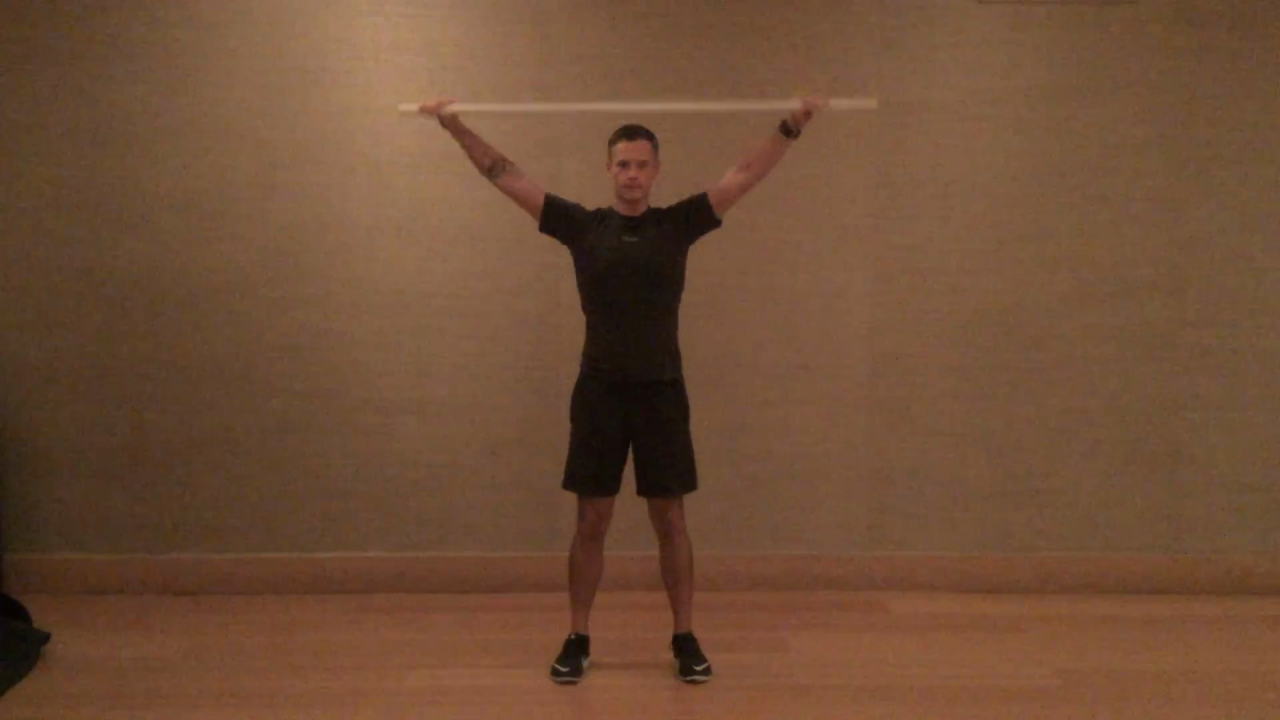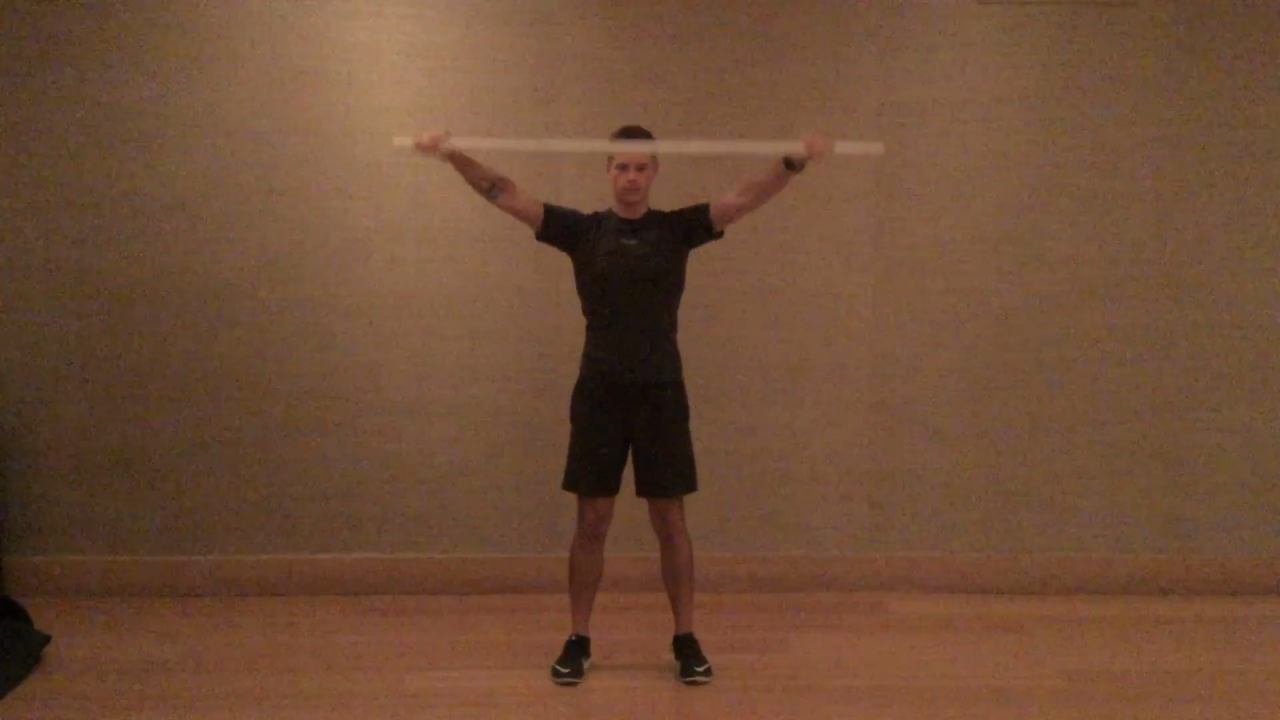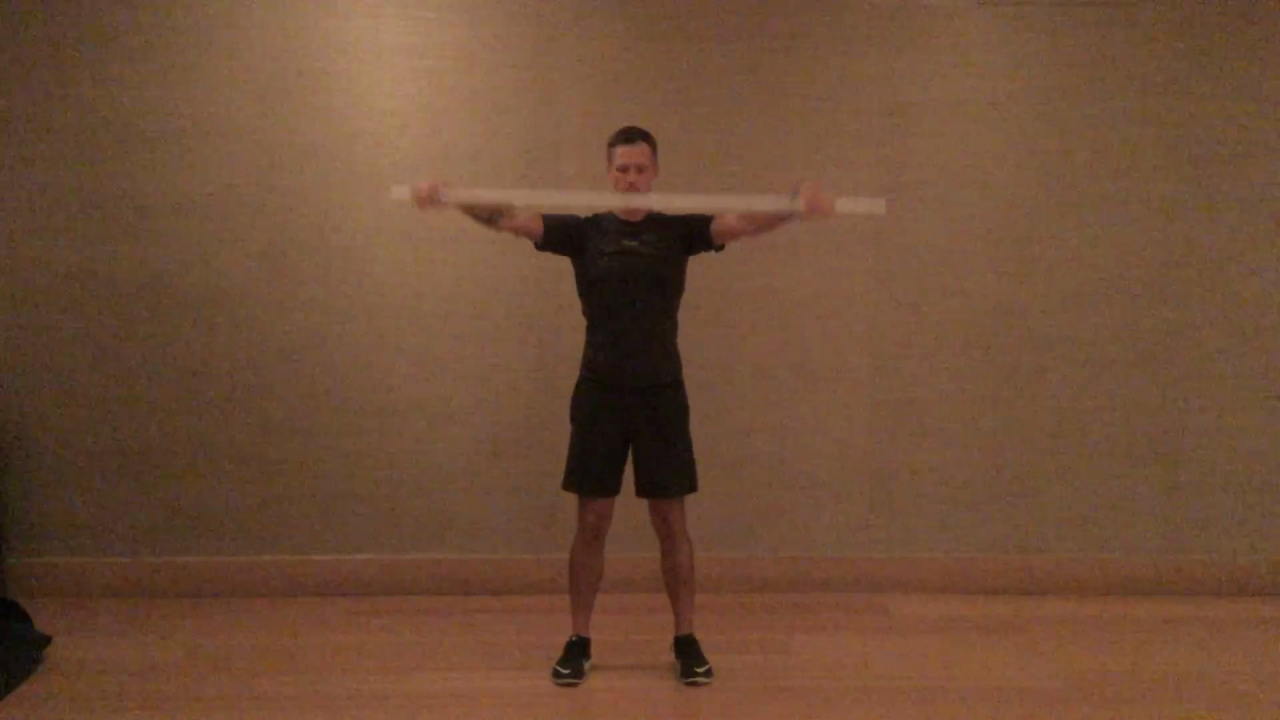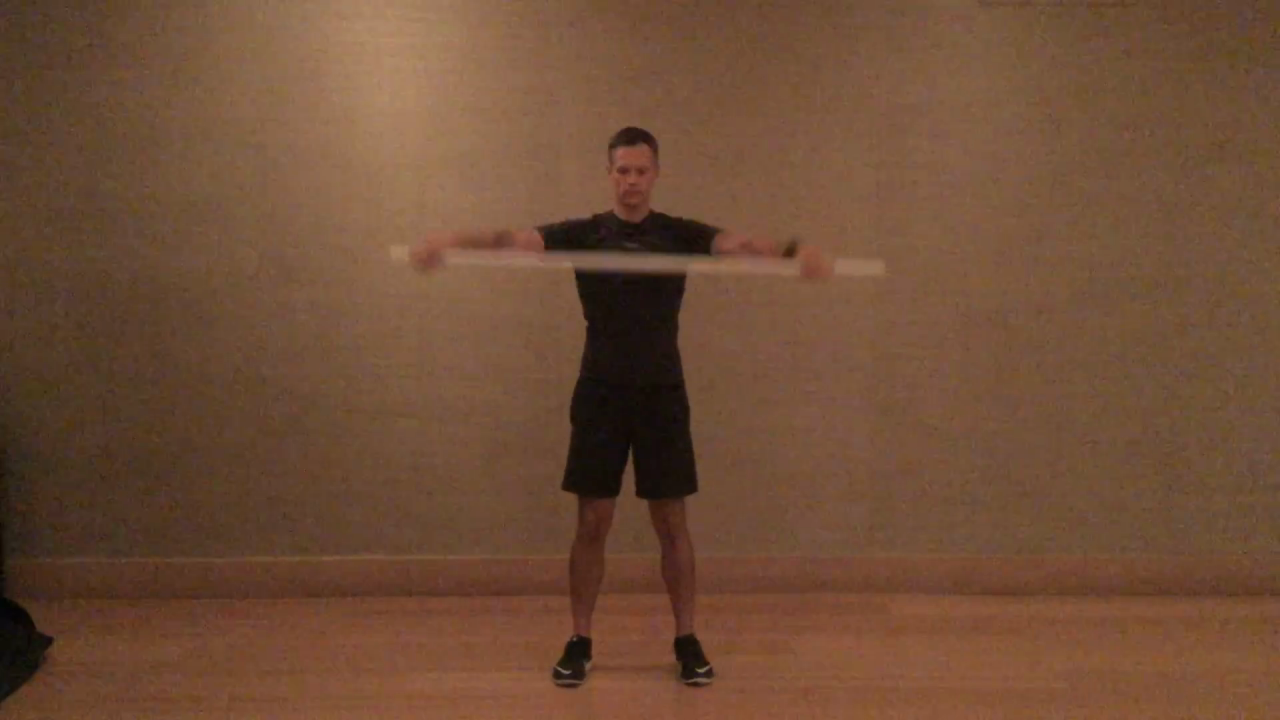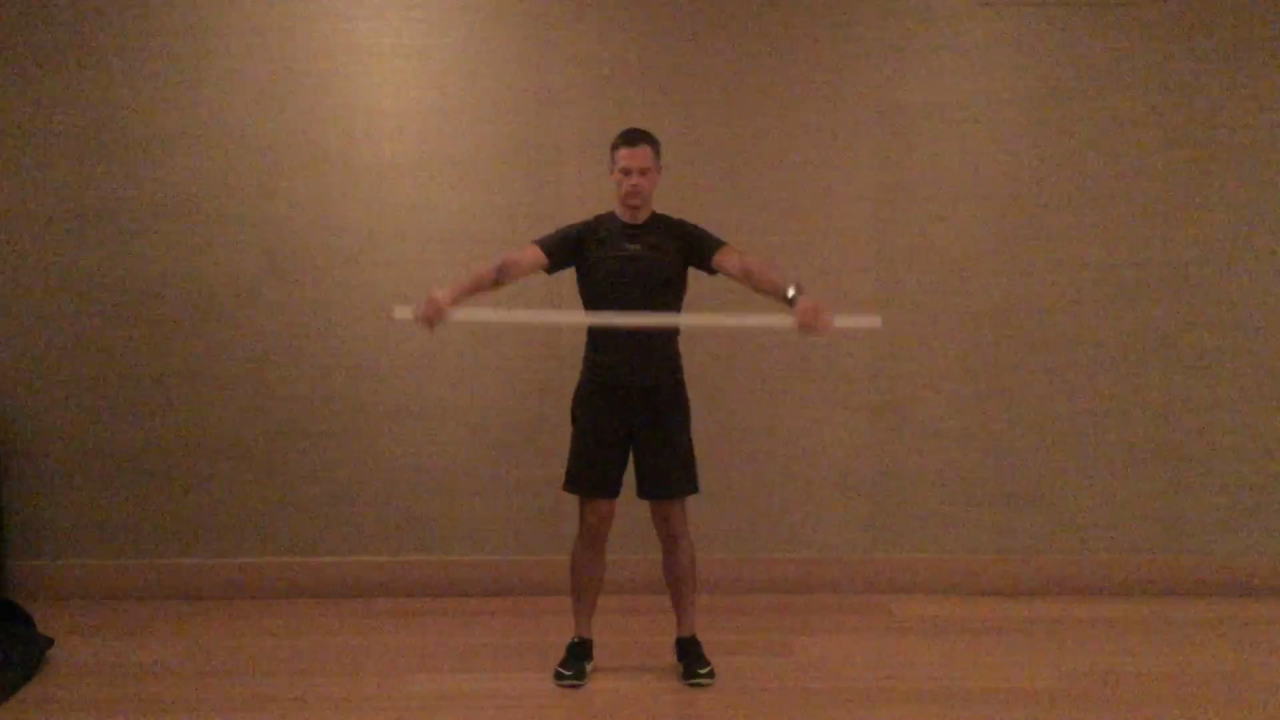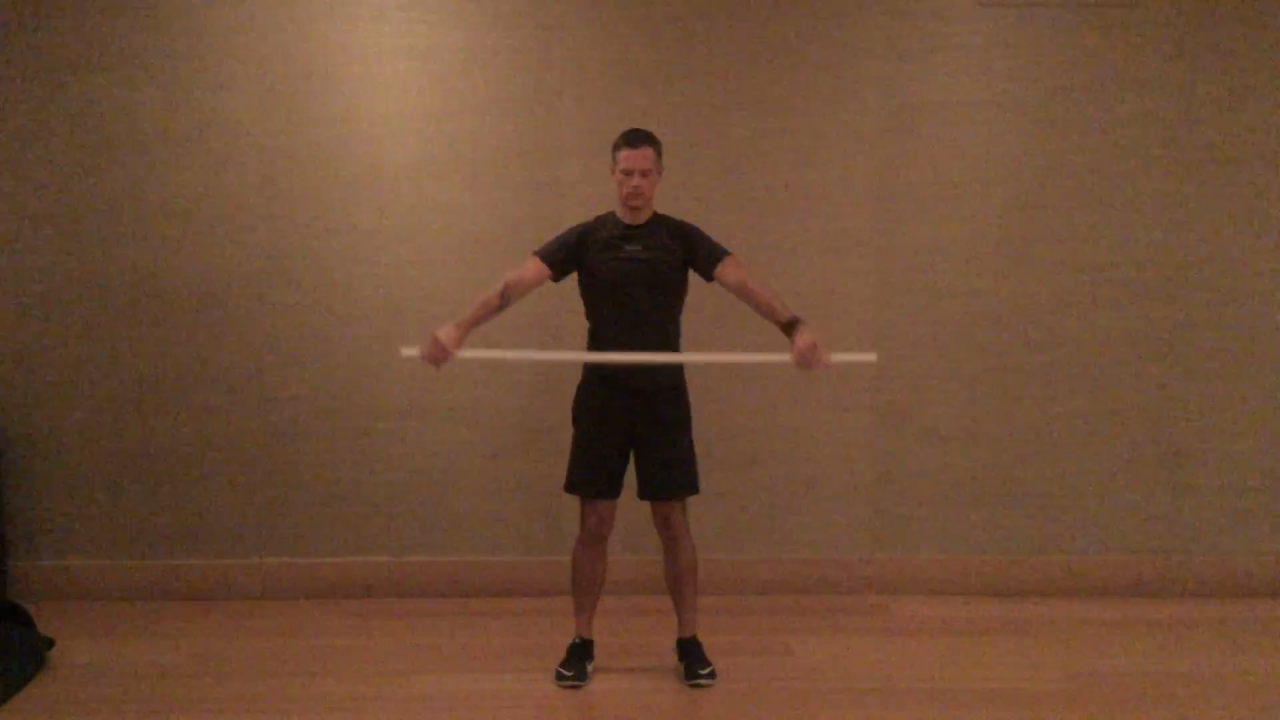
dt=0.1s
person 1, frame 1
left shoulder: (679, 223)
right shoulder: (581, 225)
left elbow: (744, 173)
right elbow: (507, 176)
left wrist: (791, 124)
right wrist: (456, 125)
left hip: (662, 391)
right hip: (600, 392)
left knee: (670, 520)
right knee: (591, 520)
left ankle: (684, 638)
right ankle: (578, 639)
person 1, frame 2
left shoulder: (678, 228)
right shoulder: (581, 230)
left elbow: (745, 196)
right elbow: (506, 194)
left wrist: (796, 160)
right wrist: (453, 154)
left hip: (662, 393)
right hip: (599, 393)
left knee: (670, 522)
right knee: (591, 523)
left ankle: (685, 639)
right ankle: (578, 640)
person 1, frame 3
left shoulder: (679, 231)
right shoulder: (581, 231)
left elbow: (743, 222)
right elbow: (510, 217)
left wrist: (796, 206)
right wrist: (450, 196)
left hip: (662, 393)
right hip: (599, 393)
left knee: (671, 523)
right knee: (591, 522)
left ankle: (686, 640)
right ankle: (579, 641)
person 1, frame 4
left shoulder: (680, 233)
right shoulder: (581, 234)
left elbow: (739, 244)
right elbow: (515, 240)
left wrist: (793, 249)
right wrist: (452, 241)
left hip: (662, 393)
right hip: (599, 393)
left knee: (672, 523)
right knee: (592, 523)
left ankle: (686, 640)
right ankle: (580, 641)
person 1, frame 5
left shoulder: (681, 235)
right shoulder: (584, 235)
left elbow: (739, 264)
right elbow: (517, 261)
left wrist: (793, 295)
right wrist: (454, 293)
left hip: (663, 394)
right hip: (600, 394)
left knee: (673, 522)
right knee: (592, 523)
left ankle: (688, 641)
right ankle: (582, 642)
person 1, frame 6
left shoulder: (682, 237)
right shoulder: (585, 237)
left elbow: (739, 279)
right elbow: (522, 278)
left wrist: (794, 327)
right wrist: (460, 326)
left hip: (664, 395)
right hip: (601, 395)
left knee: (673, 523)
right knee: (593, 525)
left ankle: (688, 642)
right ankle: (582, 643)
